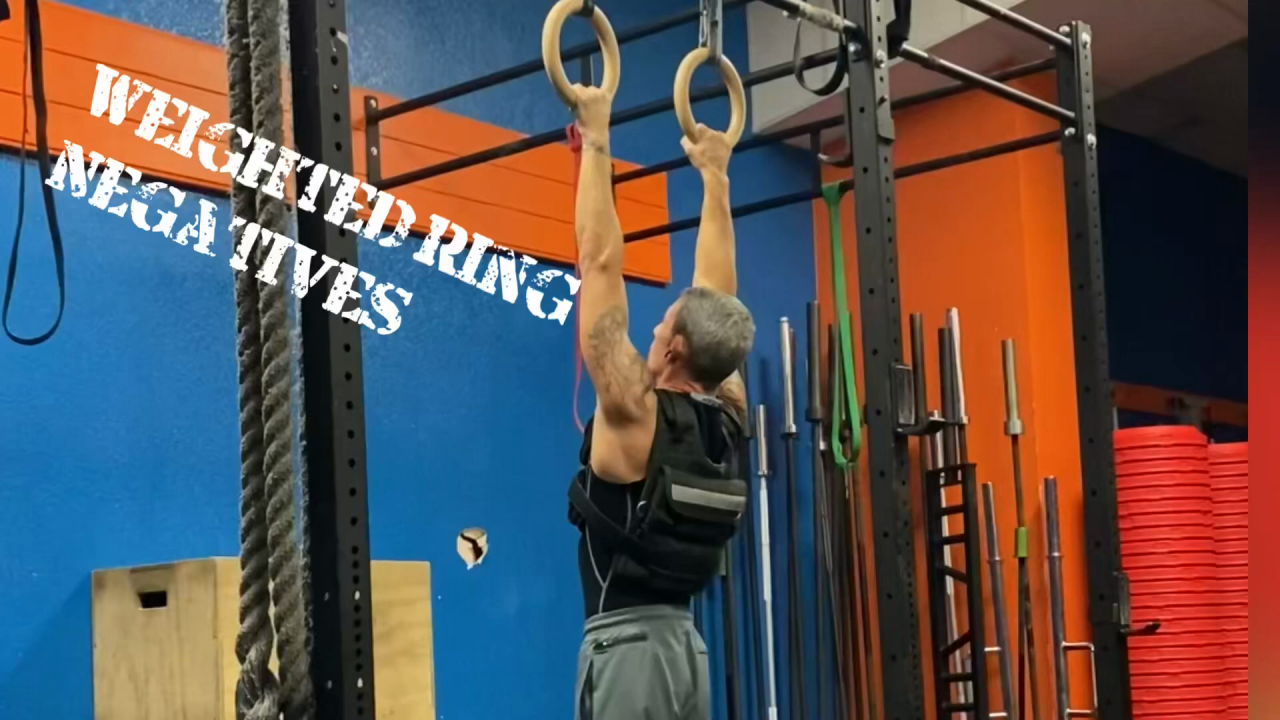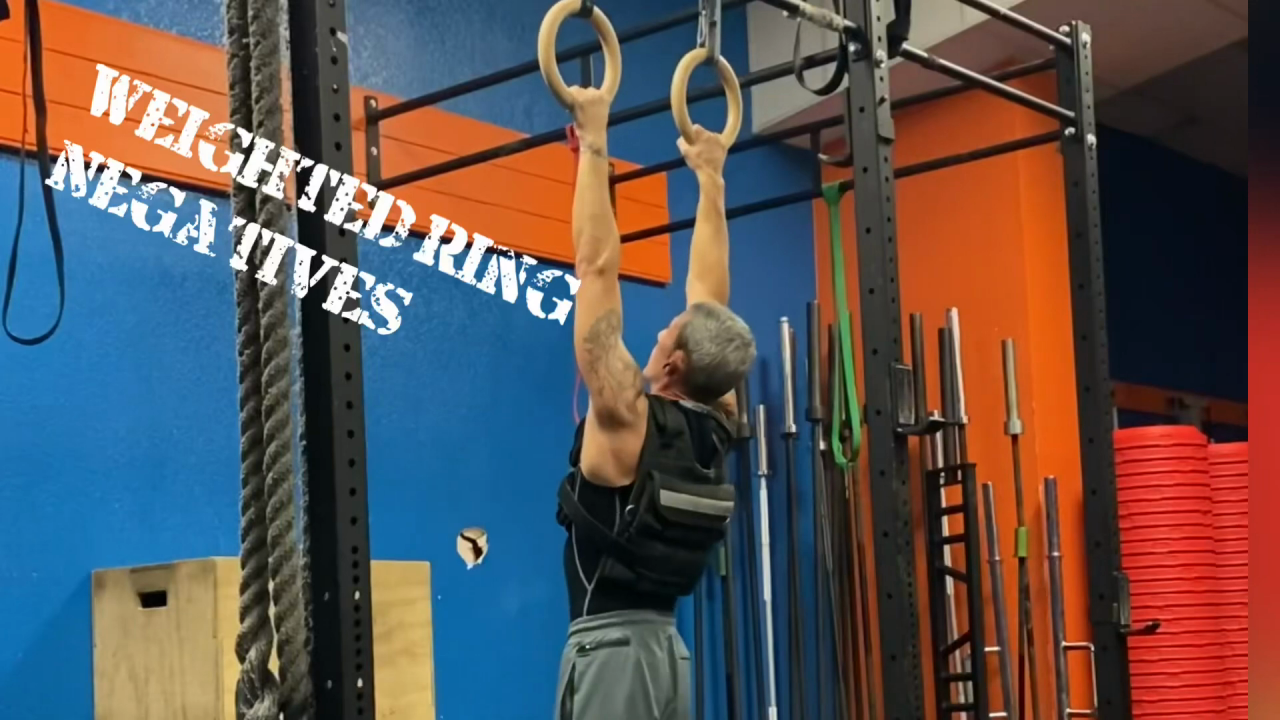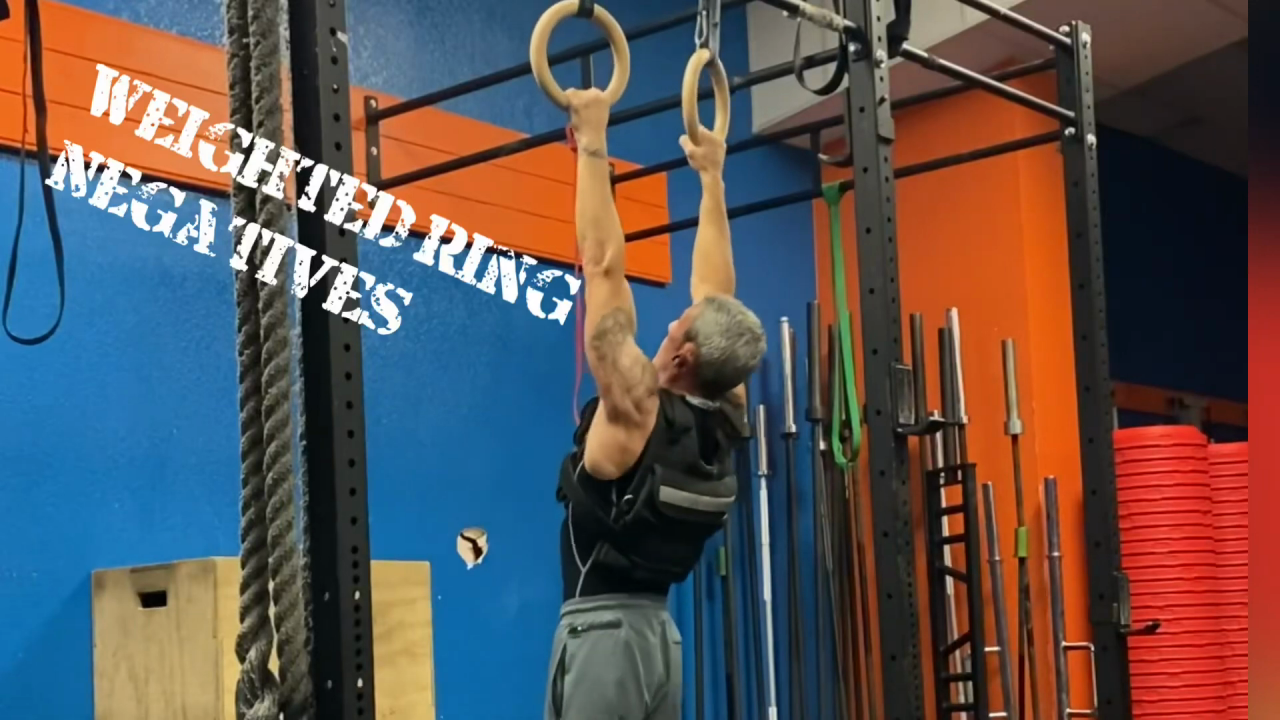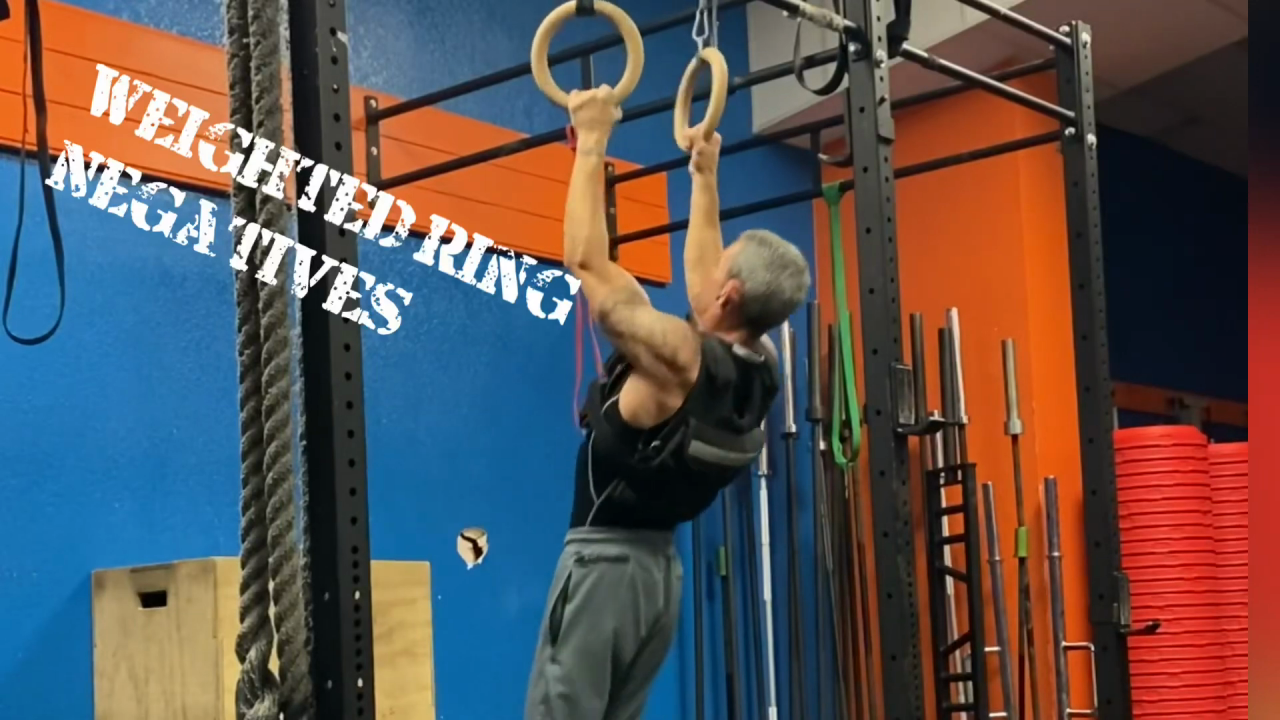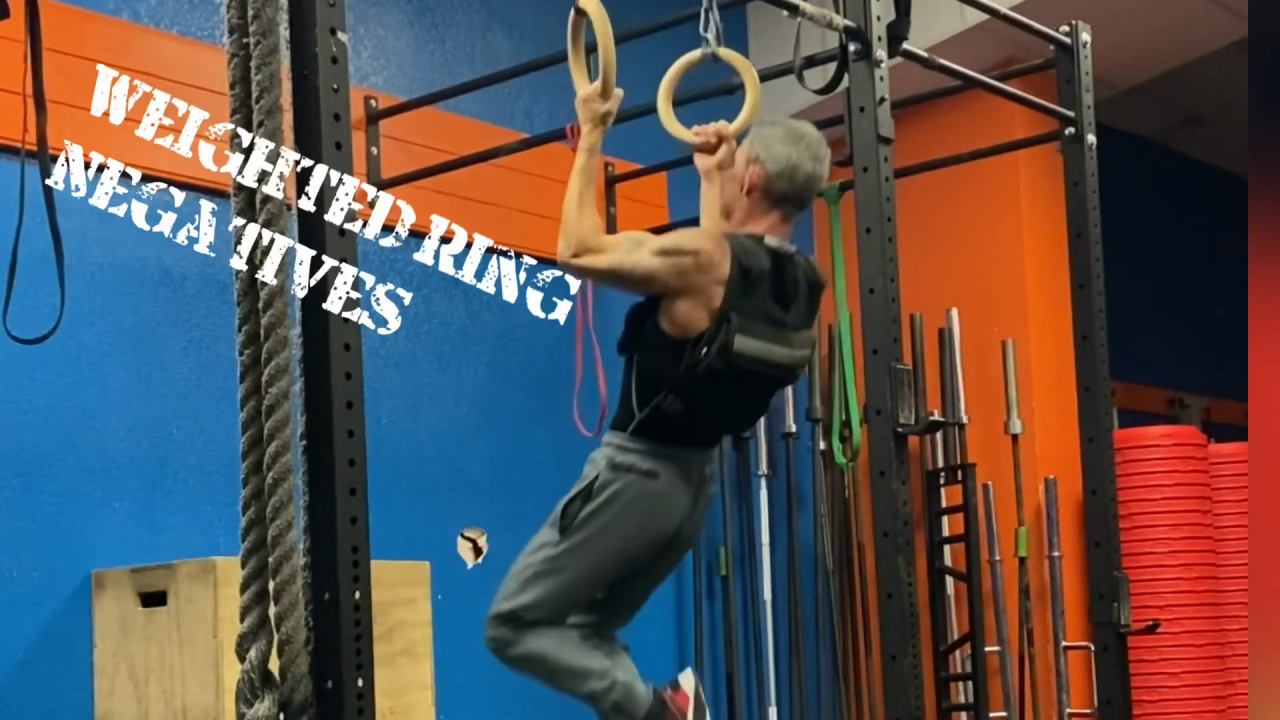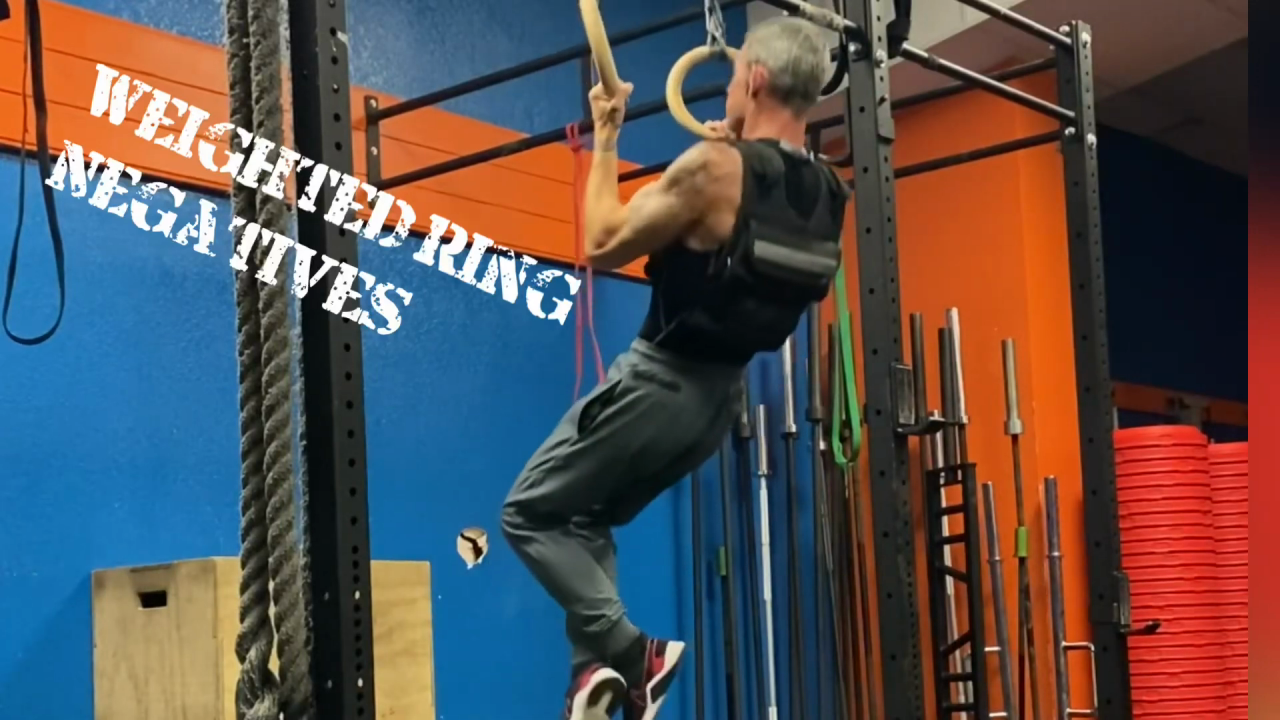
dt=0.3s
person 1, frame 1
left shoulder: (635, 415)
right shoulder: (727, 419)
left elbow: (600, 262)
right elbow: (717, 294)
left wrist: (596, 139)
right wrist: (714, 175)
left hip: (627, 647)
right hip: (682, 646)
person 1, frame 2
left shoulder: (626, 420)
right shoulder: (715, 426)
left elbow: (597, 266)
right elbow: (711, 298)
left wrist: (593, 142)
right wrist: (710, 177)
left hip: (609, 648)
right hip: (665, 649)
person 1, frame 3
left shoulder: (637, 411)
right shoulder: (727, 419)
left elbow: (604, 267)
right elbow: (717, 295)
left wrist: (592, 142)
right wrist: (711, 177)
left hip: (600, 634)
right hip: (658, 636)
person 1, frame 4
left shoulder: (678, 360)
right shoulder: (761, 370)
left elbow: (585, 261)
right elbow: (701, 281)
left wrist: (591, 140)
right wrist: (704, 178)
left hip: (605, 565)
right hip: (660, 570)
person 1, frame 5
left shoulder: (705, 257)
right shoulder: (804, 286)
left elbow: (576, 249)
left wrist: (590, 140)
right wrist: (712, 179)
left hip: (635, 475)
right hip: (690, 486)
left knee: (514, 626)
right knee: (591, 625)
person 1, frame 6
left shoulder: (715, 169)
right shoulder: (828, 197)
left elbow: (602, 243)
left wrist: (605, 139)
left hip: (658, 383)
right hip: (719, 395)
left knee: (530, 514)
right knee: (585, 520)
left ankle: (628, 654)
